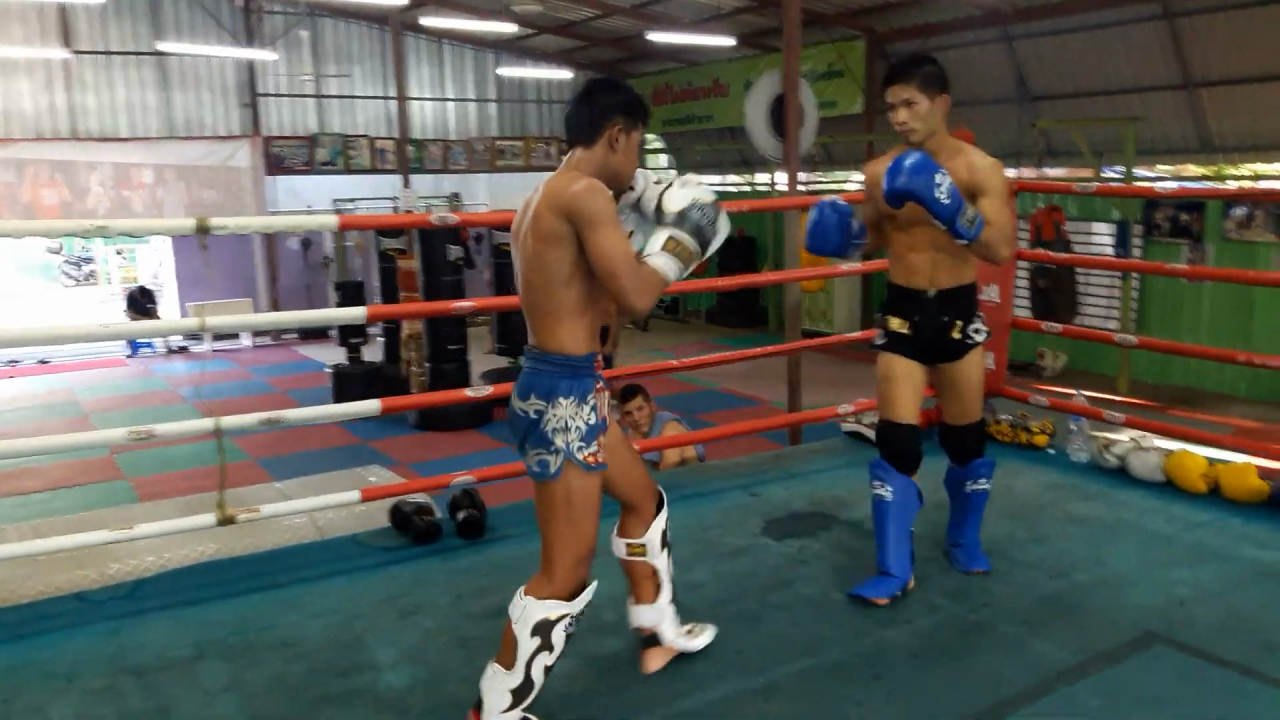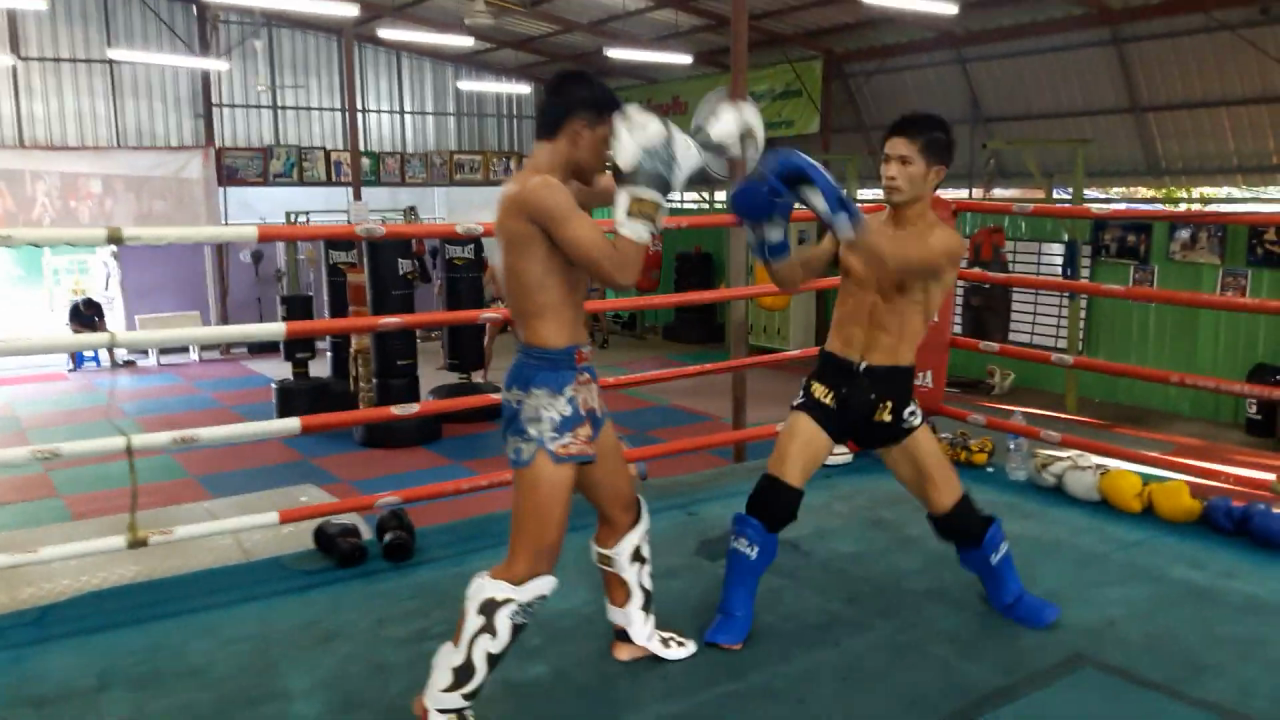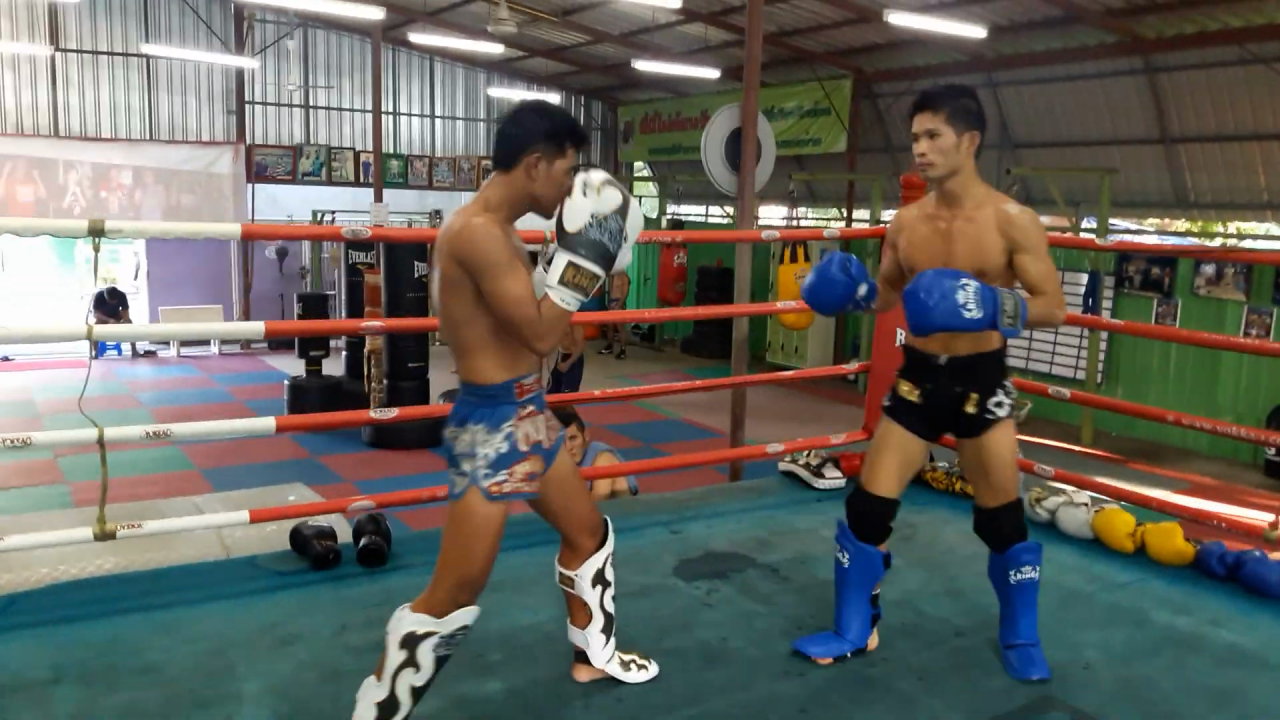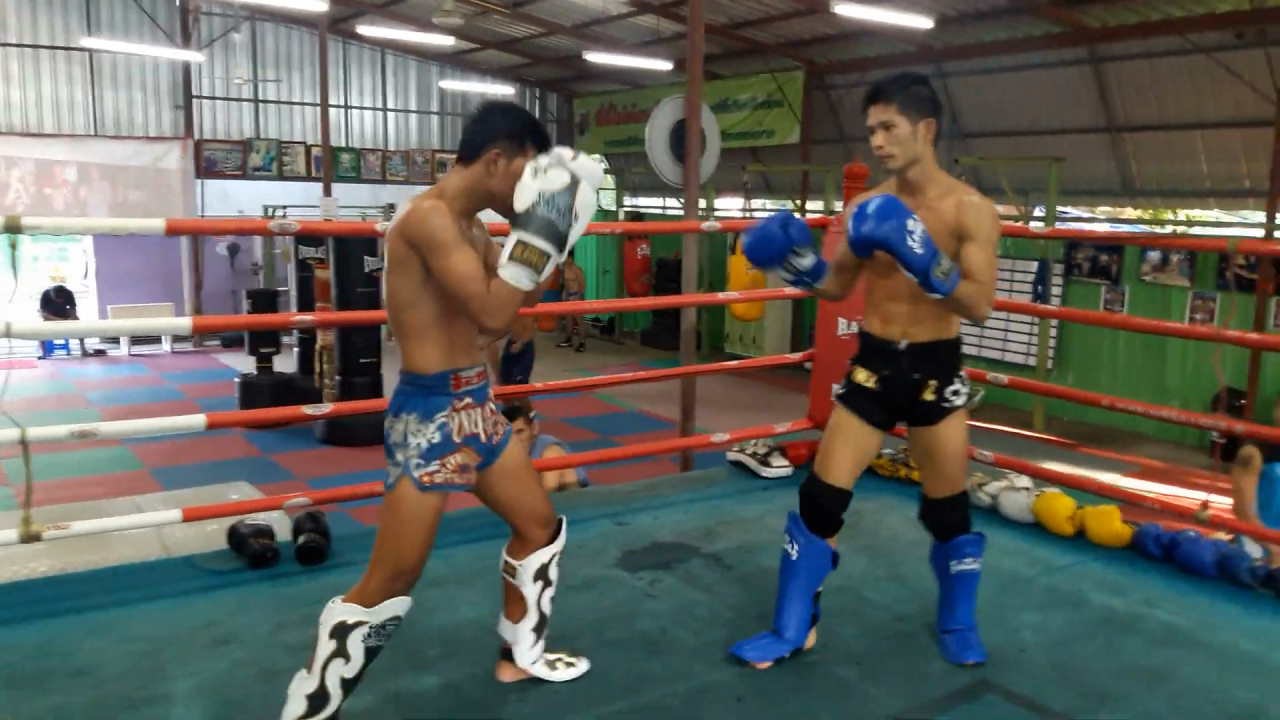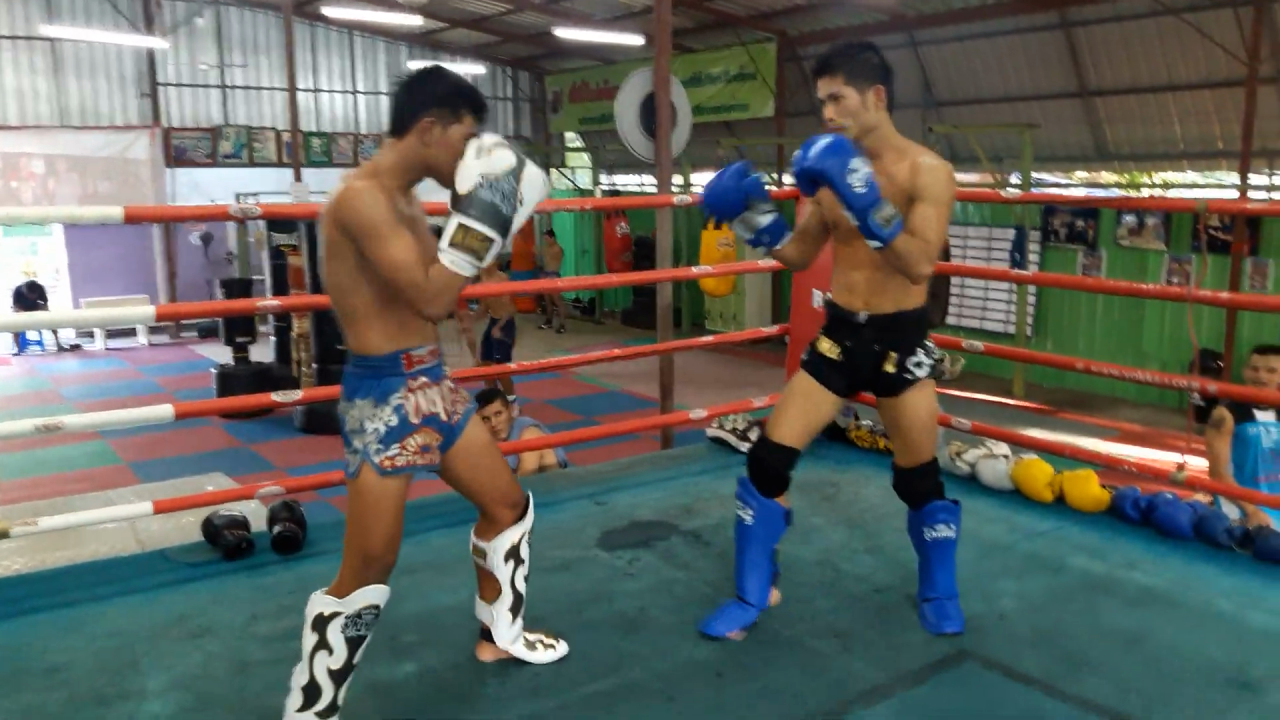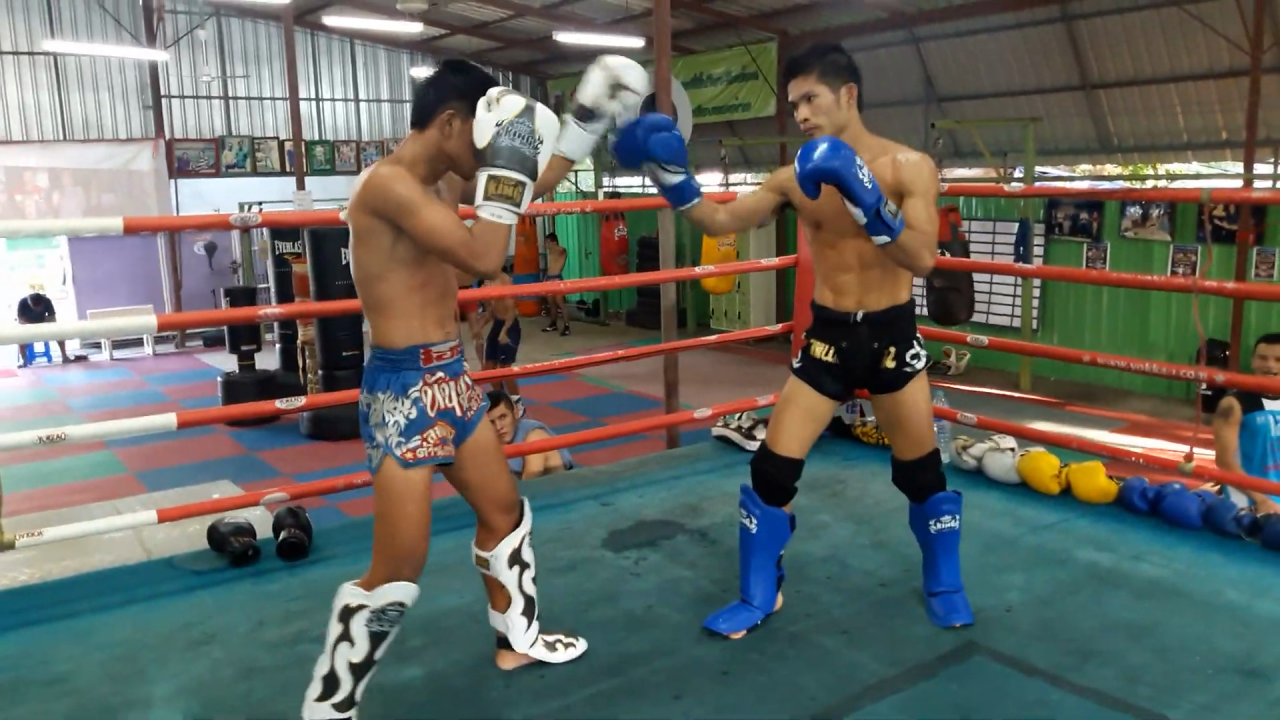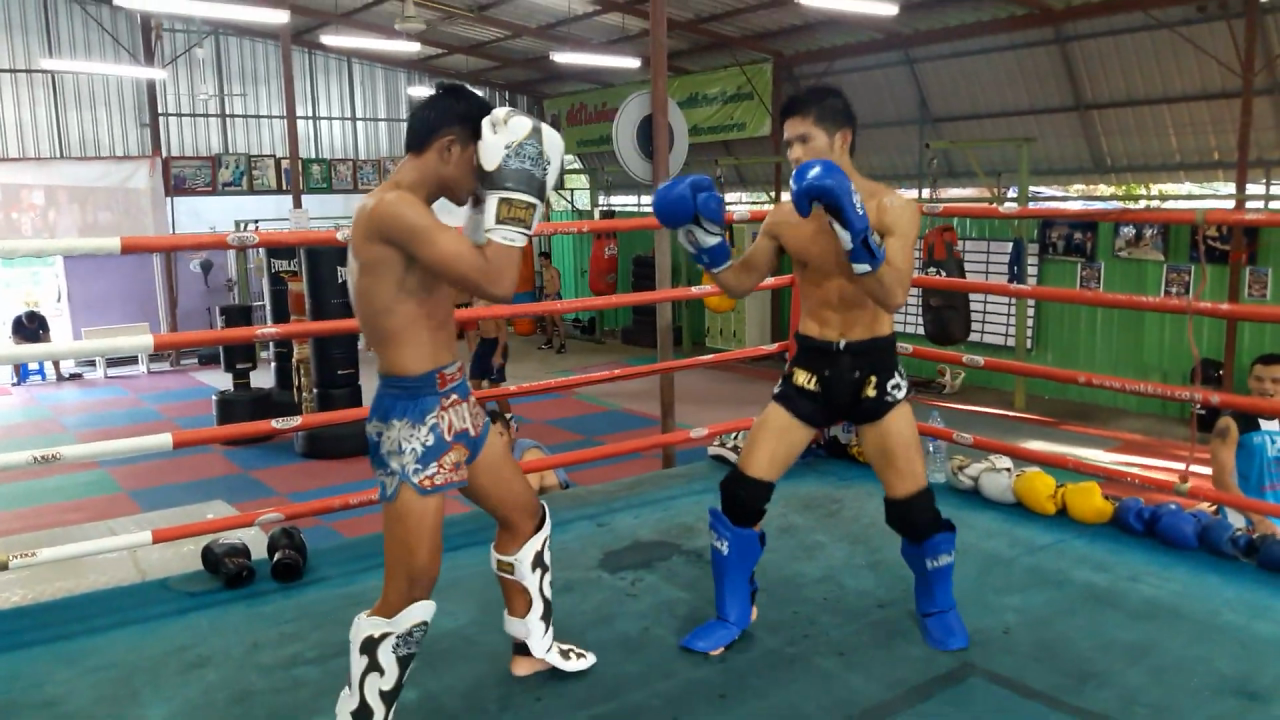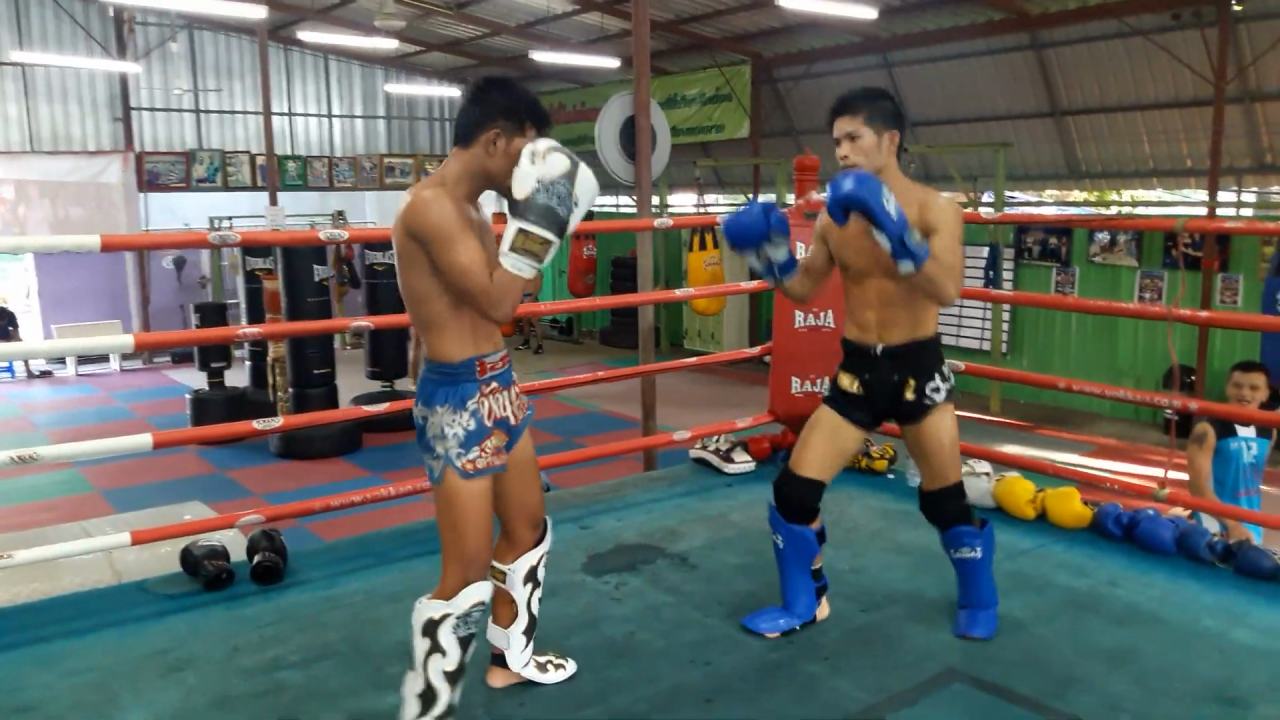
dt=0.4s
person 1, frame 1
left shoulder: (542, 197)
right shoulder: (583, 193)
right elbow: (636, 297)
left wrist: (634, 209)
right wrist: (680, 233)
left hip: (571, 387)
right hip: (563, 394)
left knee: (643, 502)
right knee: (566, 575)
left ankle: (658, 631)
person 1, frame 2
left shoulder: (555, 192)
right shoulder: (538, 192)
left elbow: (608, 227)
right elbow: (621, 270)
left wrist: (672, 160)
right wrist: (641, 178)
left hip: (570, 381)
right hip: (546, 389)
left knee: (623, 508)
right knee: (529, 566)
left ankle: (632, 630)
person 1, frame 3
left shoulder: (497, 229)
right shoulder: (476, 230)
right elbow: (541, 337)
left wrist: (585, 252)
right wrist: (585, 249)
left hip: (529, 413)
right hip: (488, 424)
left knee: (589, 533)
right knee: (453, 596)
left ankle: (594, 652)
person 1, frame 4
left shoulder: (468, 225)
right shoulder: (429, 216)
left elbow: (511, 291)
right elbow: (494, 313)
left wrist: (563, 213)
right wrist: (540, 220)
left hip: (478, 406)
right hip: (428, 415)
left knee: (542, 527)
right knee: (386, 587)
left ankle: (521, 653)
person 1, frame 5
left shoulder: (403, 200)
right shoulder: (360, 199)
left elbow: (435, 281)
right elbow: (434, 298)
left wrist: (492, 214)
right wrist: (484, 211)
left hip: (434, 384)
right hip: (381, 396)
left knee: (508, 505)
right knee: (366, 574)
left ankle: (500, 631)
person 1, frame 6
left shoulder: (437, 182)
right shoulder: (389, 183)
left elbow: (536, 182)
right elbow: (484, 255)
left wrist: (589, 118)
right wrist: (506, 156)
left hip: (452, 378)
right hip: (404, 388)
left knee: (504, 513)
right knee: (395, 571)
left ankle: (518, 637)
person 1, frame 7
left shoulder: (412, 209)
right shoulder: (392, 210)
left elbow: (471, 264)
right elbow: (497, 282)
left wrist: (515, 187)
right wrist: (515, 185)
left hip: (456, 402)
right hip: (413, 414)
left knee: (526, 518)
right knee: (409, 594)
left ankle: (532, 643)
person 1, frame 8
left shoulder: (461, 204)
right shoulder: (431, 205)
left elbow: (493, 282)
right elbow: (499, 301)
left wrist: (539, 213)
right wrist: (541, 214)
left hip: (496, 388)
right hip: (456, 400)
left knee: (526, 533)
right knee: (467, 576)
left ankle: (511, 655)
person 2, frame 1
left shoulder: (980, 168)
right shoulder: (879, 173)
left elbow: (1002, 252)
left wrist: (951, 209)
right wrist: (841, 235)
left hip: (959, 312)
right hip: (903, 312)
left knee: (965, 438)
right knee: (898, 442)
left ankle: (961, 535)
right ankle: (894, 569)
person 2, frame 2
left shoulder: (945, 243)
right shoulder: (861, 221)
left elbow: (880, 255)
right elbow: (796, 273)
left wrist: (825, 199)
right wrist: (767, 225)
left hip: (892, 393)
right hip: (830, 382)
left knee: (954, 512)
right knee: (772, 501)
left ankle: (1007, 593)
right ankle: (735, 612)
person 2, frame 3
left shoulder: (1012, 220)
right shoulder: (905, 222)
left elbow: (1053, 307)
left wrist: (989, 306)
right wrist: (856, 291)
left hip: (981, 381)
right hip: (918, 377)
left knee: (1003, 521)
right knee: (867, 507)
left ankle: (1020, 639)
right ankle: (853, 629)
person 2, frame 4
left shoulder: (972, 210)
right shoulder: (867, 208)
left elbow: (980, 307)
right elbow: (834, 287)
left wrist: (924, 259)
right wrist: (796, 258)
left hip: (935, 370)
right hip: (872, 365)
left knee: (947, 510)
right knee: (820, 501)
left ankle: (957, 624)
right ankle: (792, 629)
person 2, frame 5
left shoulder: (928, 172)
right shoulder: (828, 168)
left elbow: (920, 266)
right elbow: (799, 255)
left wrist: (866, 203)
right wrist: (753, 213)
left hip: (900, 341)
right hip: (837, 335)
left knee: (920, 479)
right knee: (769, 459)
left ankle: (938, 593)
right ankle: (753, 594)
person 2, frame 6
left shoulder: (909, 166)
right shoulder: (797, 175)
left elbow: (923, 259)
right elbow: (720, 220)
left wrist: (868, 200)
right wrist: (669, 171)
left hip: (891, 335)
right hip: (827, 336)
left knee: (922, 472)
right knee: (772, 470)
left ankle: (944, 588)
right ankle: (758, 597)
person 2, frame 7
left shoulder: (892, 209)
right shoulder: (785, 216)
left elbow: (891, 295)
right elbow: (737, 282)
left wrist: (852, 226)
right wrist: (698, 232)
left hip: (874, 369)
right hip: (810, 368)
left knee: (915, 511)
right knee: (741, 492)
left ankle: (938, 608)
right ankle: (733, 614)
person 2, frame 8
left shoulder: (936, 209)
right shoulder: (836, 213)
left elbow: (946, 291)
right elbow: (803, 290)
left wrist: (895, 230)
right wrist: (769, 255)
left hip: (917, 370)
right hip: (855, 370)
left knee: (946, 504)
right knee: (793, 491)
left ankle: (978, 601)
right ankle: (803, 602)
